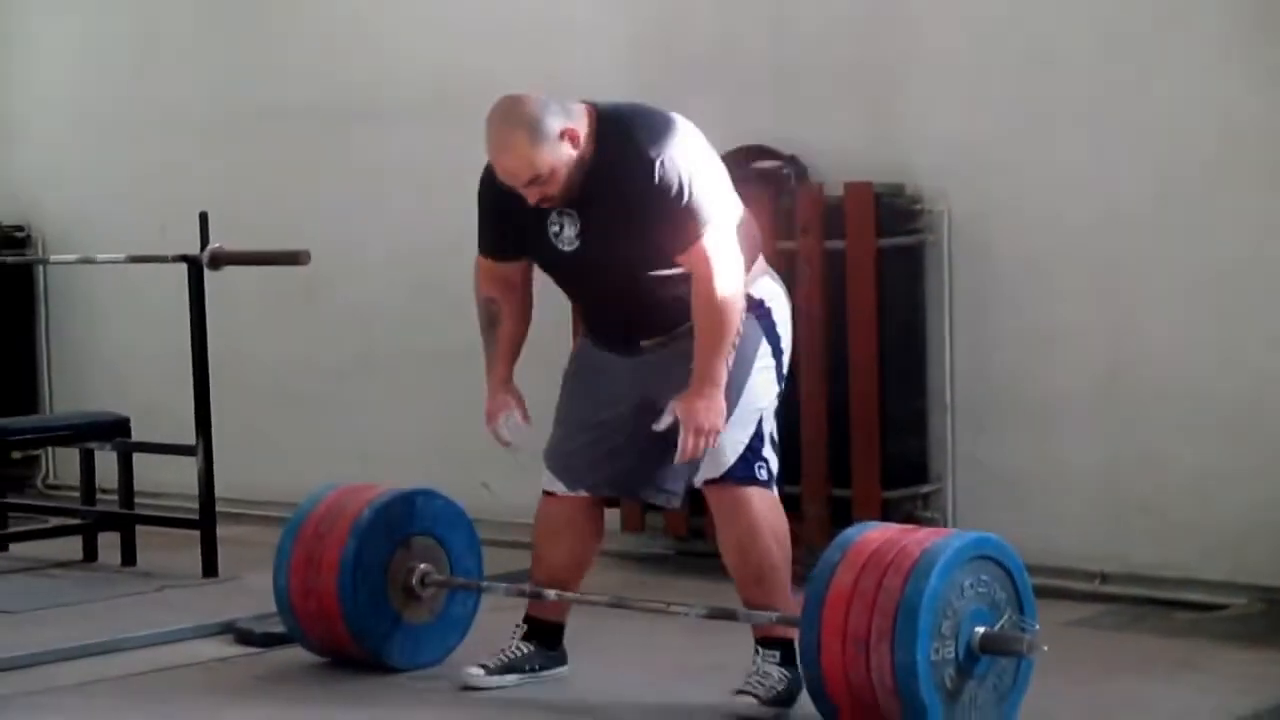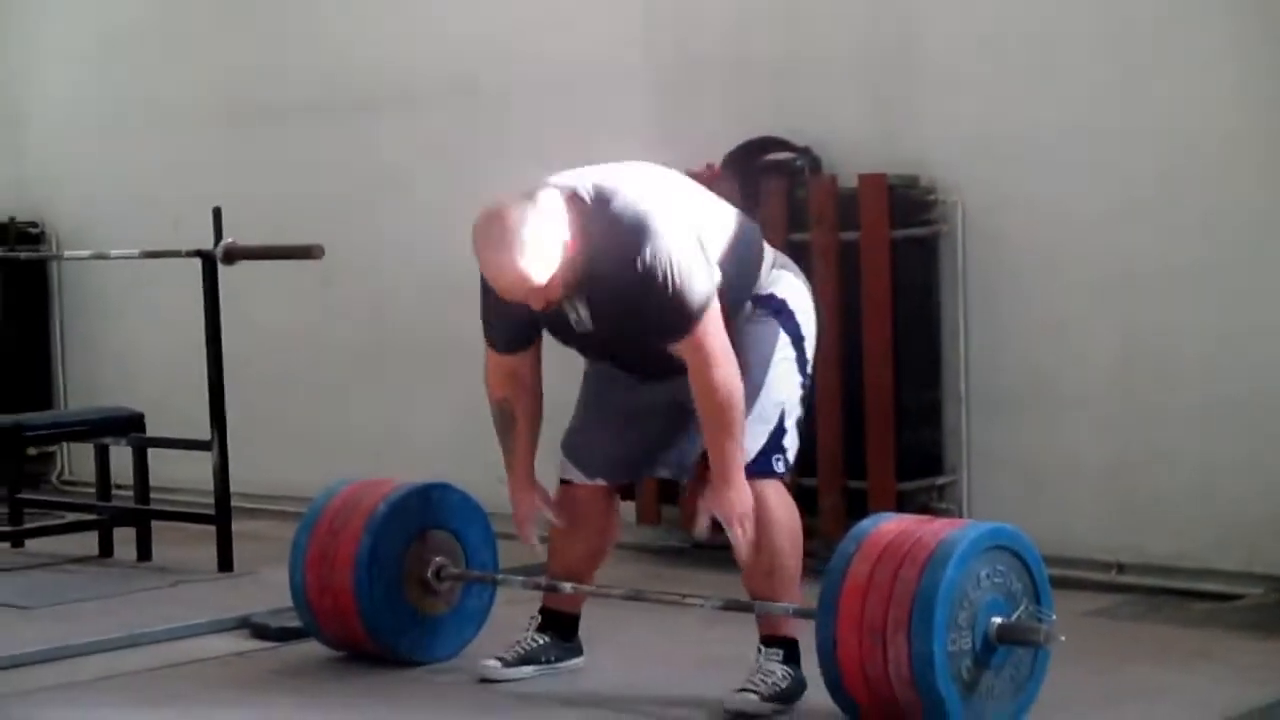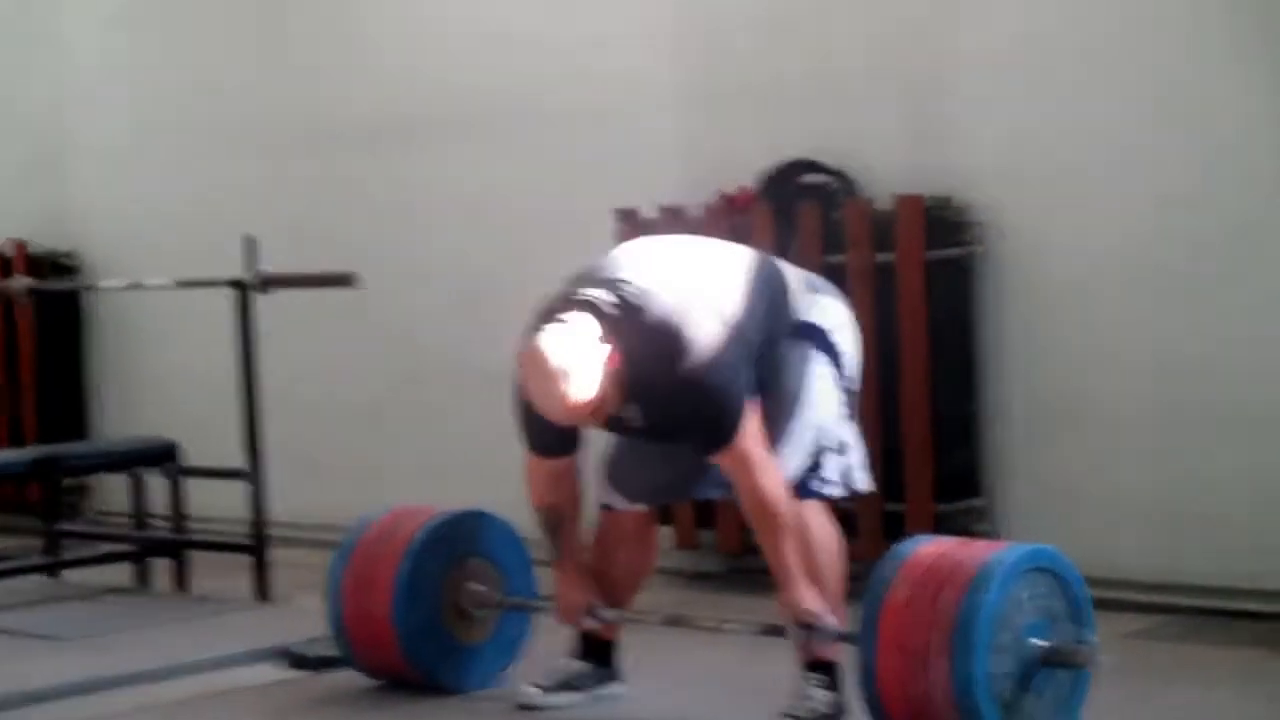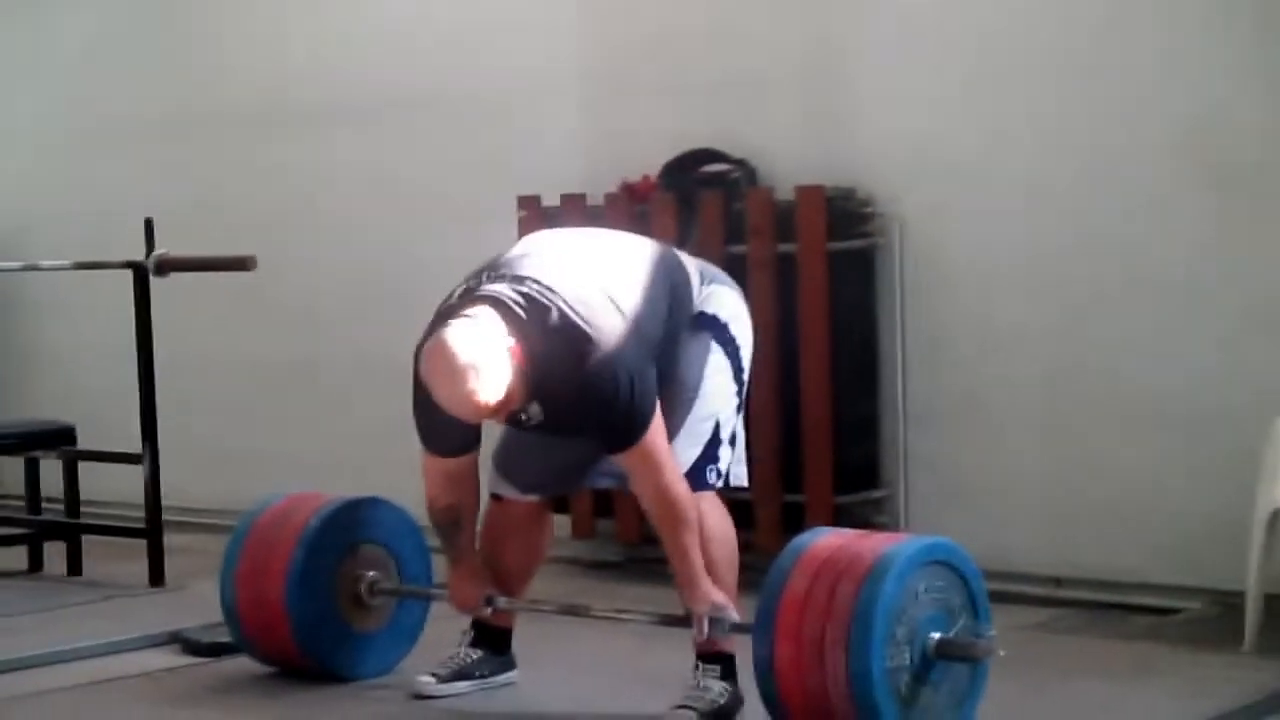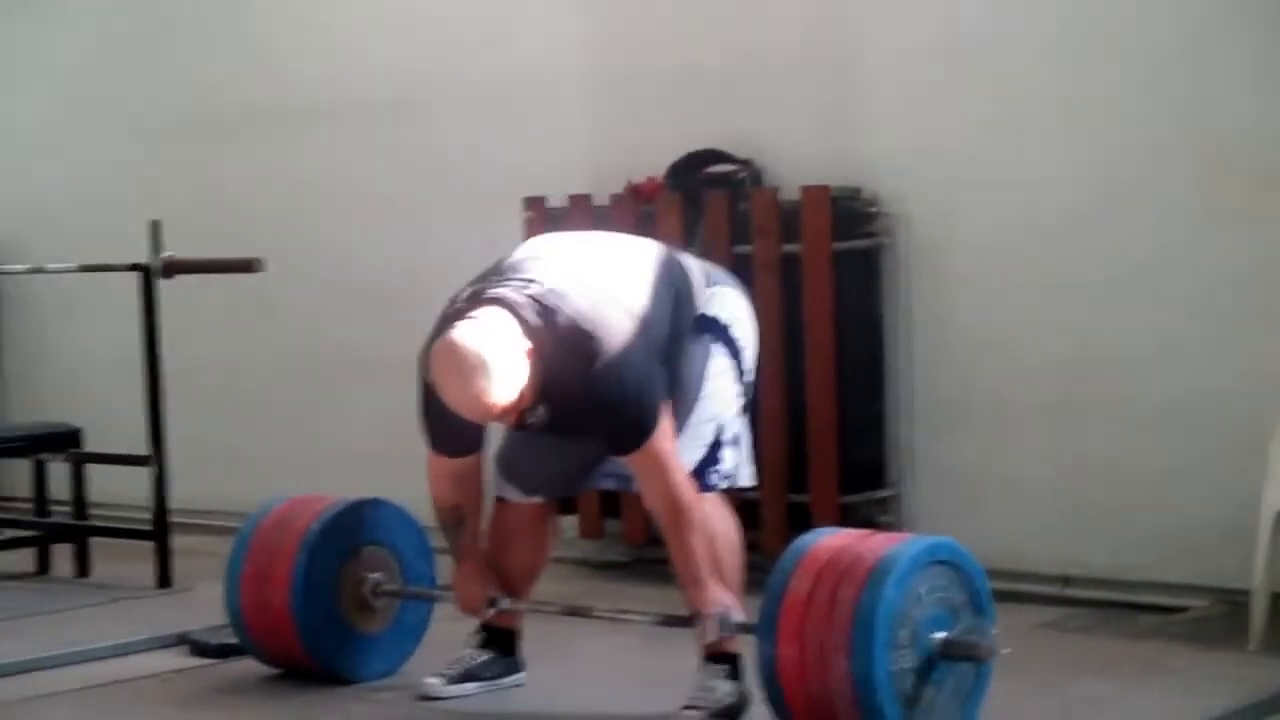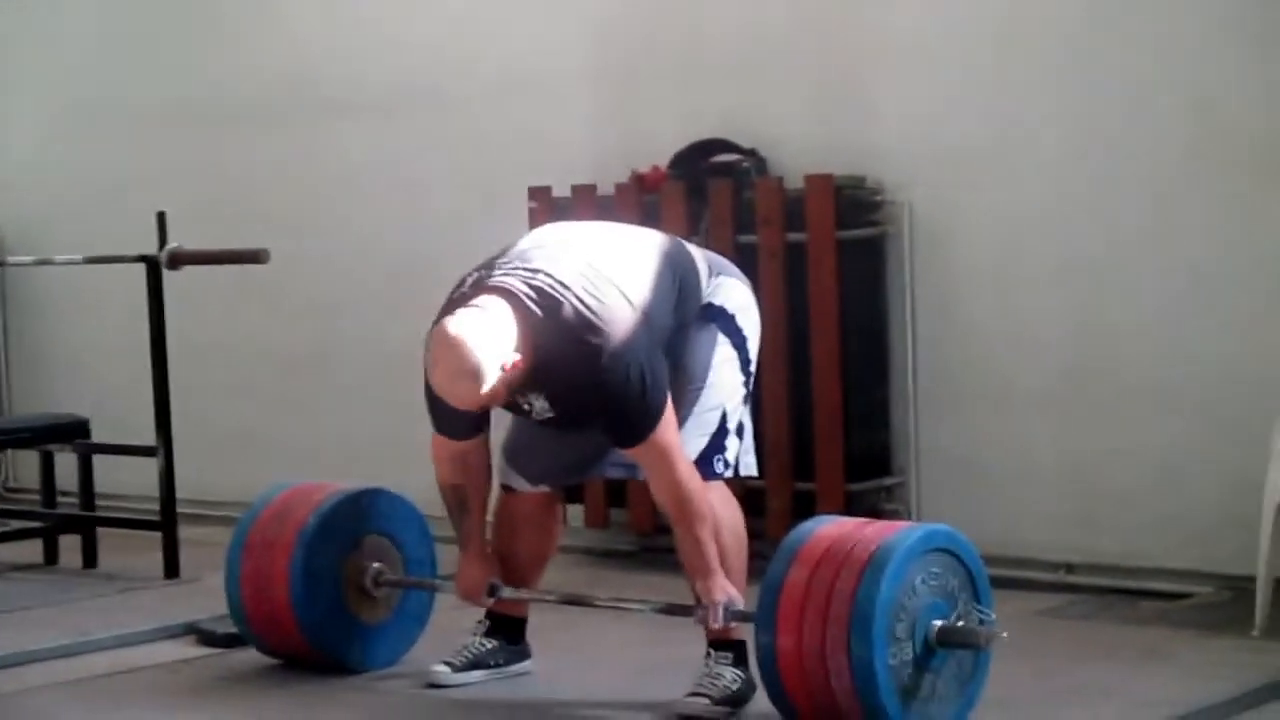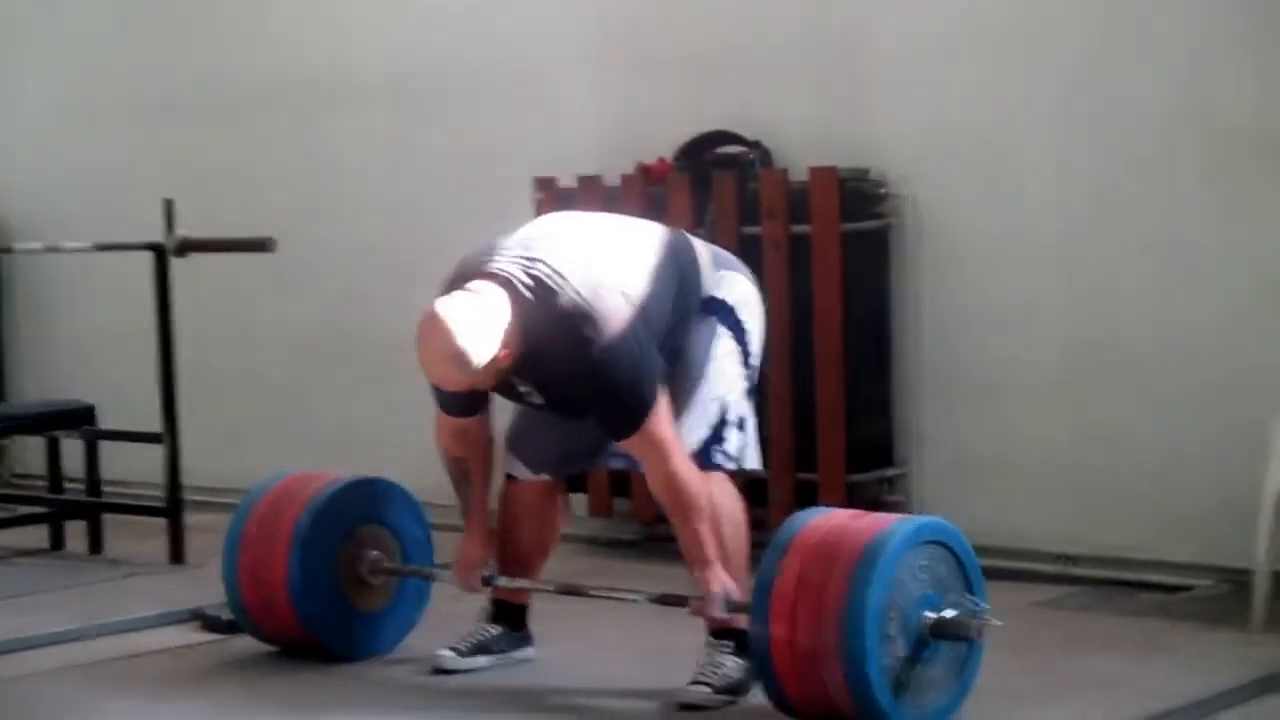
dt=0.2s
person 1, frame 1
left shoulder: (653, 153)
right shoulder: (507, 183)
left elbow: (716, 274)
right elbow: (498, 282)
left wrist: (707, 388)
right wrist: (499, 379)
left hip: (723, 314)
right hip: (614, 346)
left knee: (733, 474)
right knee: (569, 482)
left ankle: (777, 659)
right ankle: (540, 640)
person 1, frame 2
left shoulder: (645, 245)
right shoulder: (513, 273)
left elbow: (710, 360)
right elbow: (508, 379)
left wrist: (725, 478)
right wrist: (521, 480)
left hip: (753, 307)
left knee: (753, 469)
right knee: (585, 471)
left ankle: (781, 657)
right ankle: (556, 632)
person 1, frame 3
left shoulder: (693, 358)
right shoulder: (547, 367)
left elbow: (753, 480)
right elbow: (550, 479)
left wrist: (794, 586)
right wrist: (569, 570)
left knee: (794, 490)
right knee: (625, 495)
left ankle: (822, 681)
right ankle: (595, 658)
person 1, frame 4
left shoulder: (599, 356)
right shoulder: (442, 365)
left elbow: (654, 480)
right elbow: (447, 477)
left wrist: (695, 583)
right wrist: (464, 568)
left knee: (689, 480)
right knee: (515, 485)
left ankle: (716, 672)
right ankle: (489, 646)
person 1, frame 5
left shoulder: (605, 359)
right shoulder: (450, 365)
left elbow: (661, 482)
right elbow: (452, 473)
left wrist: (702, 585)
right wrist: (469, 566)
left knee: (693, 482)
right knee: (519, 486)
left ankle: (723, 671)
right ankle: (497, 648)
person 1, frame 6
left shoulder: (605, 349)
right shoulder: (455, 345)
left elbow: (668, 472)
right elbow: (458, 455)
left wrist: (709, 576)
right wrist: (474, 551)
left knee: (697, 470)
right knee: (525, 475)
left ankle: (728, 658)
right ankle: (504, 636)
person 1, frame 7
left shoulder: (597, 341)
right shoulder: (456, 325)
left elbow: (663, 461)
right elbow: (462, 430)
left wrist: (708, 567)
right wrist: (477, 531)
left hip: (706, 301)
left knee: (698, 461)
right knee: (529, 463)
left ankle: (730, 646)
right ankle: (507, 622)
